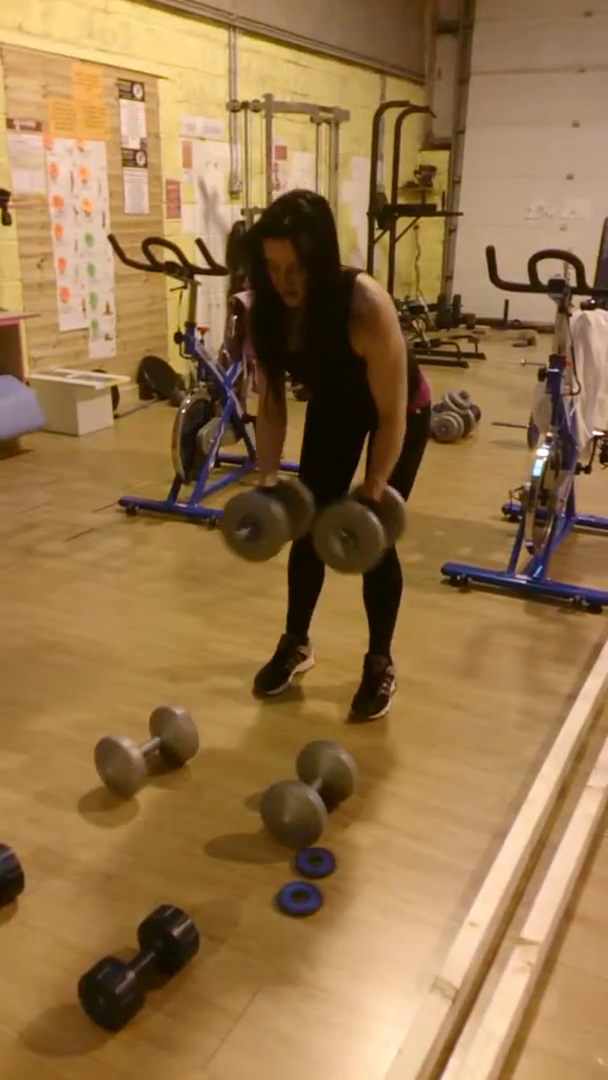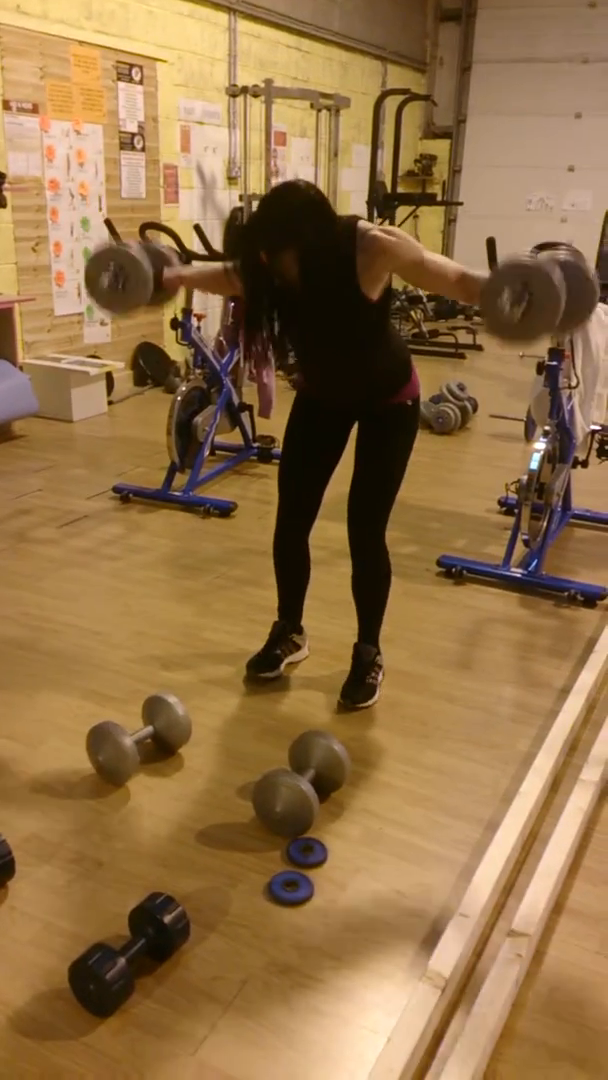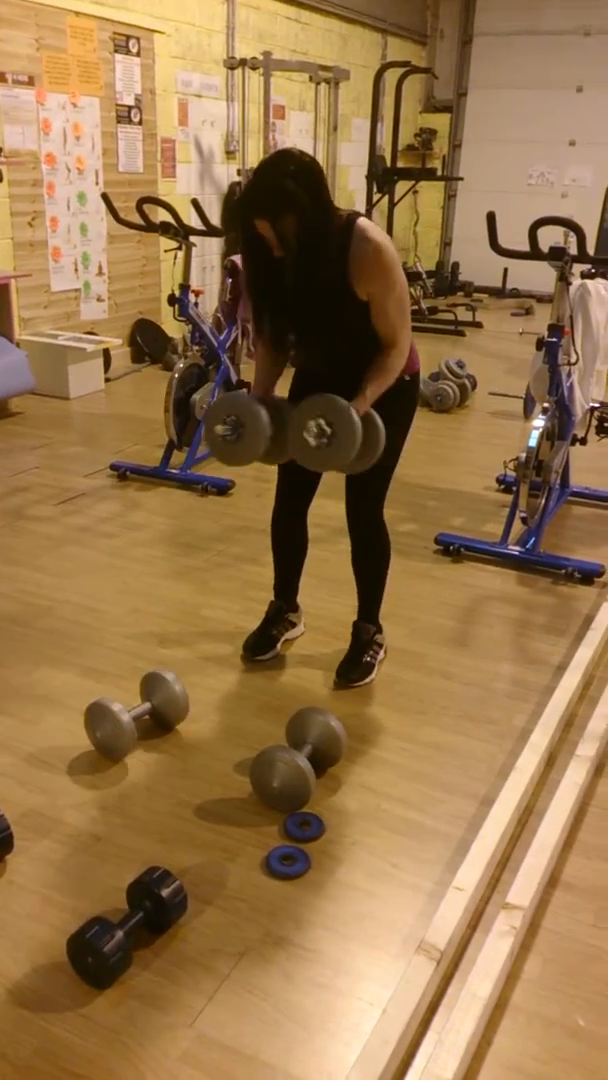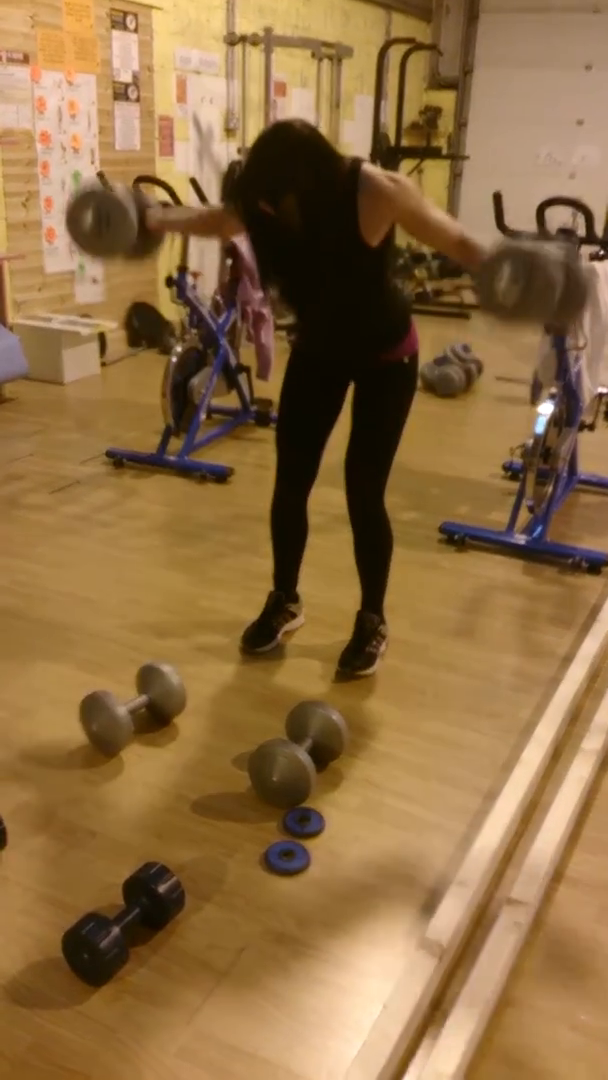
dt=0.7s
person 1, frame 1
left shoulder: (367, 308)
right shoulder: (266, 307)
left elbow: (391, 413)
right elbow: (271, 396)
left wrist: (372, 495)
right wrist: (268, 474)
left hip: (399, 414)
right hip: (331, 413)
right knee: (308, 531)
left ankle: (380, 664)
right ankle: (295, 644)
person 1, frame 2
left shoulder: (372, 247)
right shoulder: (274, 262)
left elbow: (457, 281)
right elbow: (231, 278)
right wrist: (175, 277)
left hip: (388, 400)
right hip: (320, 395)
left knee: (365, 531)
right knee: (291, 519)
left ankle: (369, 653)
right ankle: (289, 632)
person 1, frame 3
left shoulder: (368, 250)
right shoulder: (269, 253)
left elbow: (396, 345)
right elbow: (270, 335)
left wrist: (356, 409)
right wrist: (259, 402)
left hip: (383, 382)
right hip: (318, 374)
left knee: (363, 506)
right knee: (289, 497)
left ankle: (370, 632)
right ankle: (284, 611)
person 1, frame 4
left shoulder: (374, 192)
right shoulder: (271, 201)
left elbow: (454, 239)
right elbow: (221, 219)
right wrist: (162, 222)
left hip: (385, 356)
right hip: (316, 351)
left knee: (363, 493)
right knee: (290, 483)
left ankle: (372, 620)
right ankle: (284, 601)
